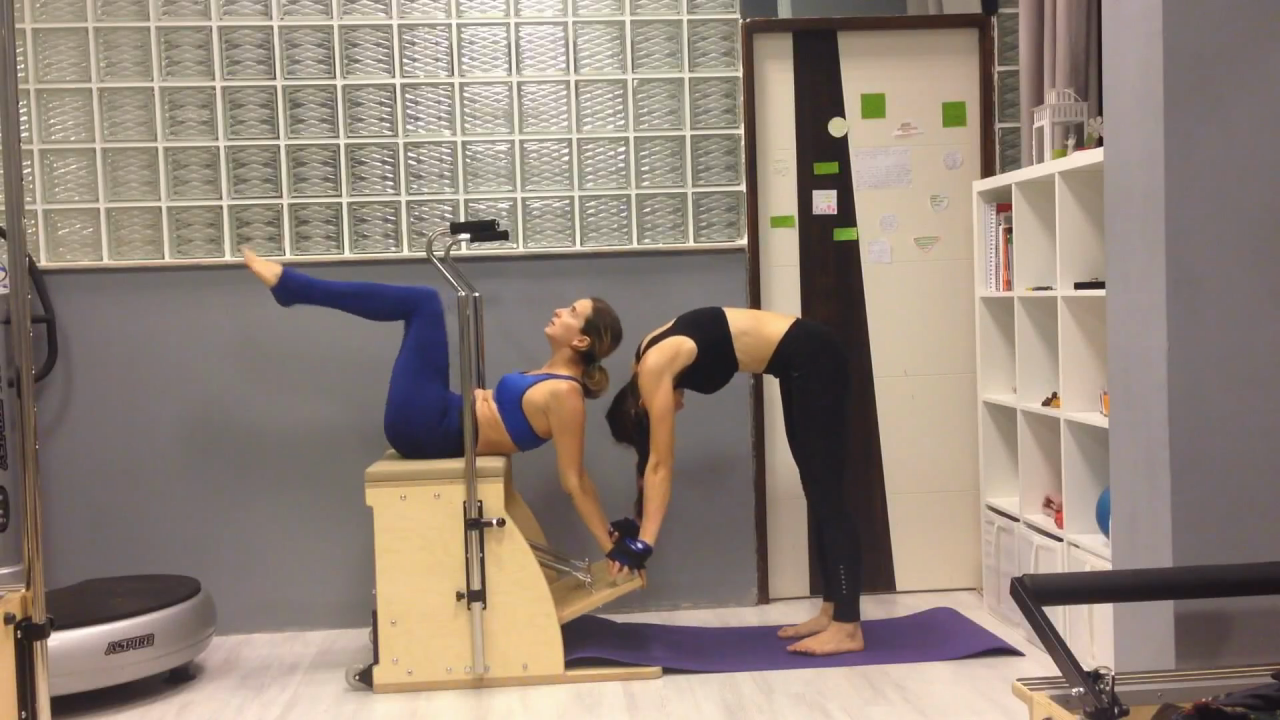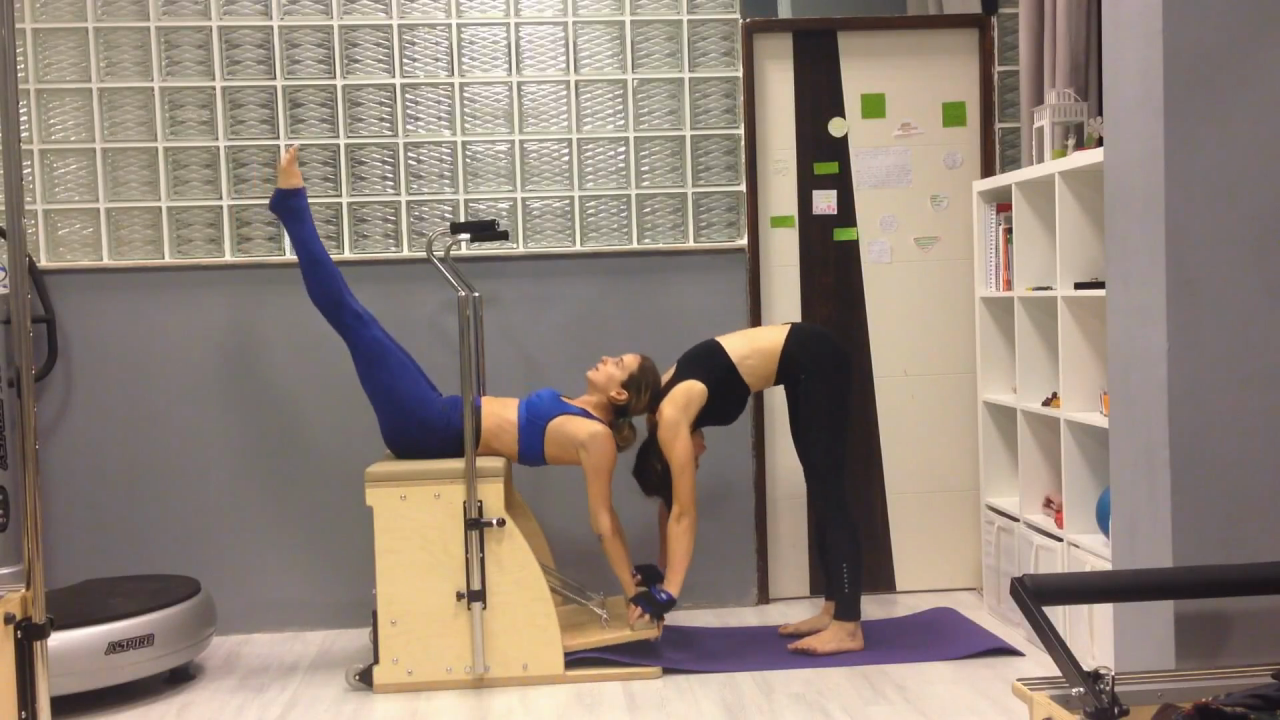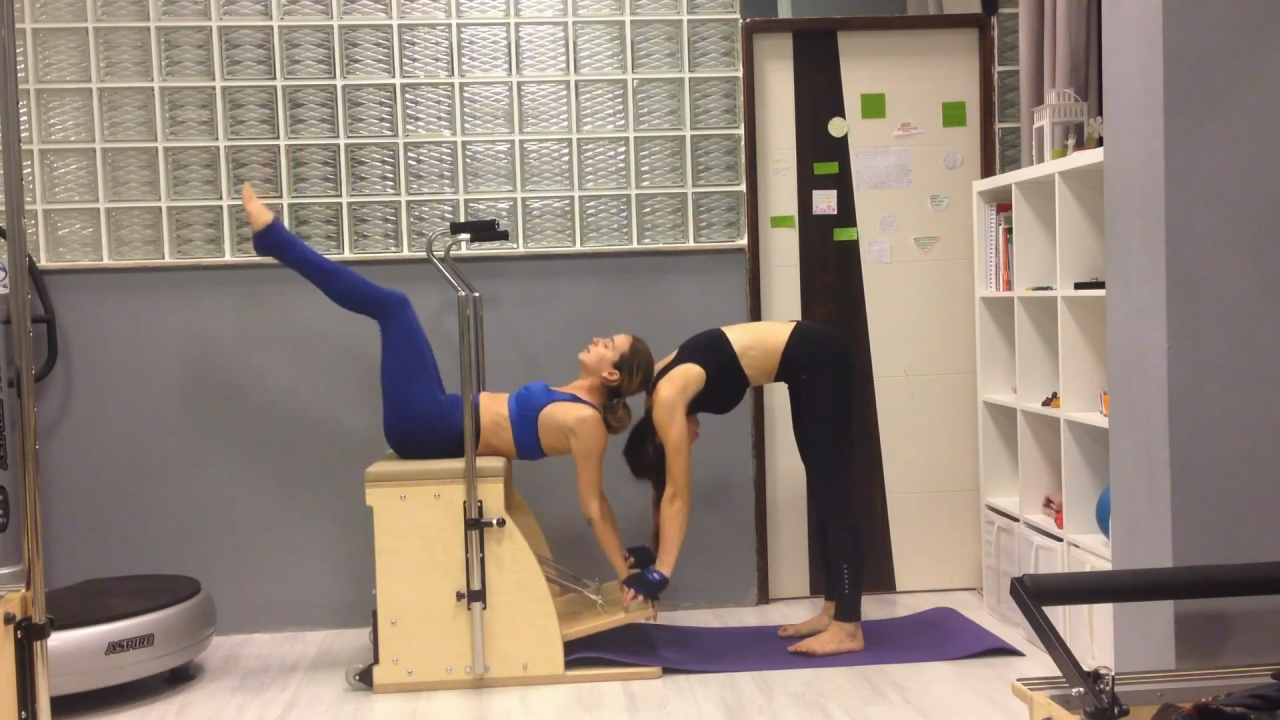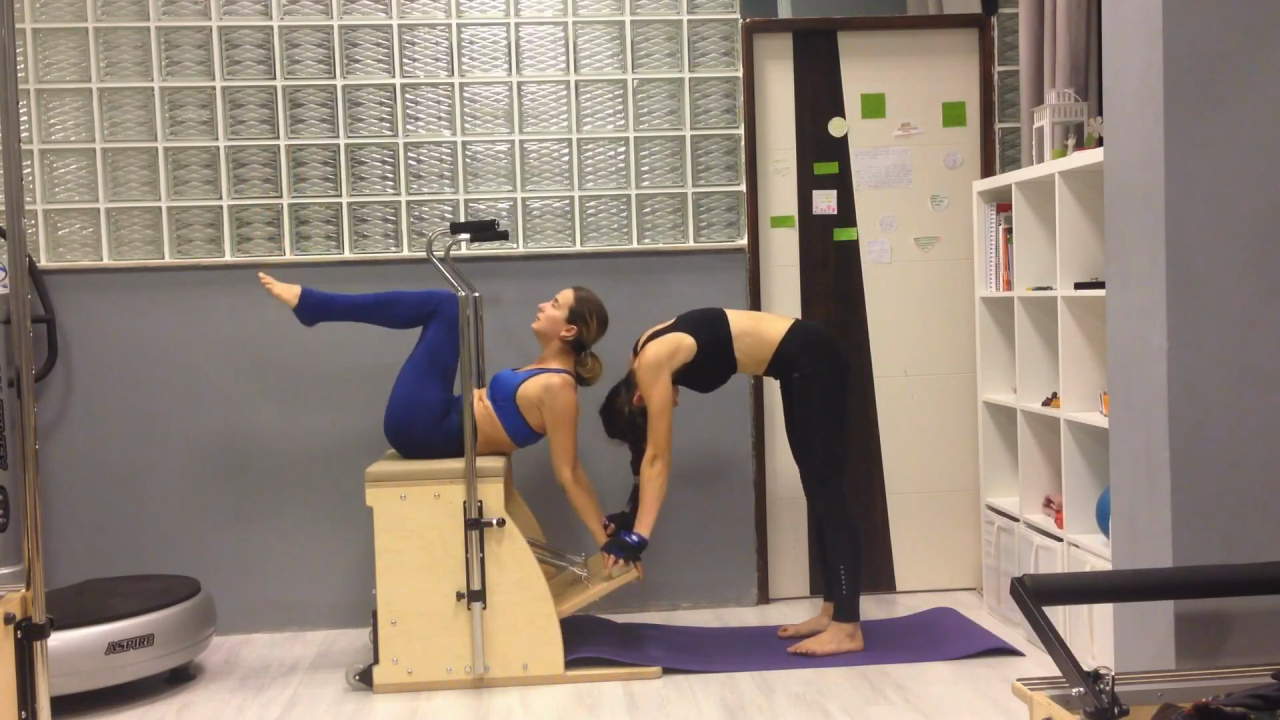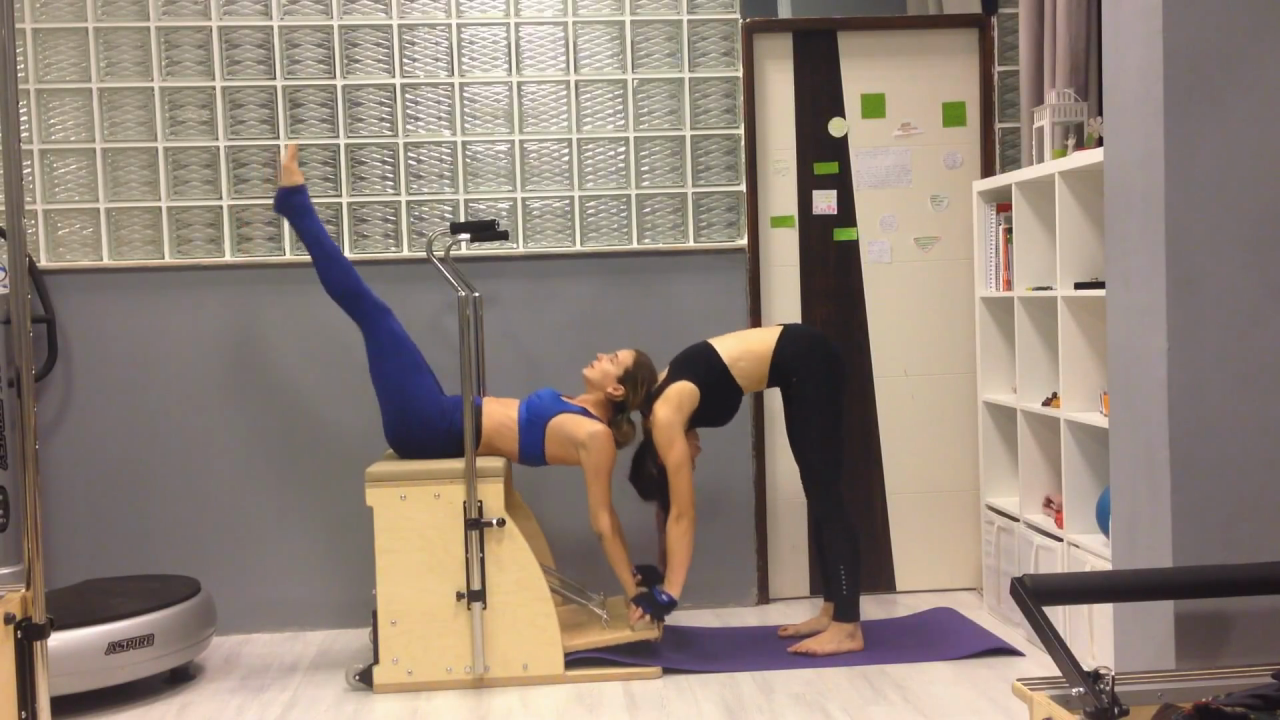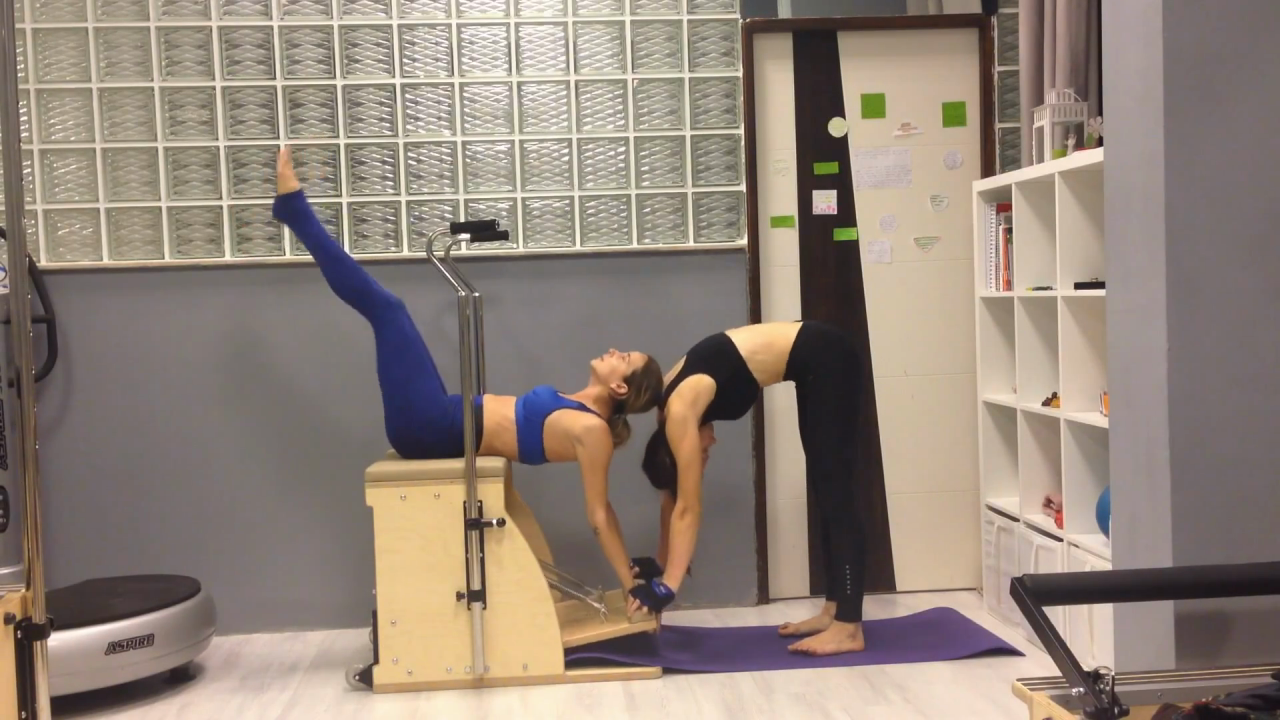
dt=0.7s
person 1, frame 1
left shoulder: (565, 395)
right shoulder: (555, 377)
left elbow: (574, 481)
left wrist: (611, 548)
left hip: (427, 433)
right hip: (437, 426)
left knee: (424, 303)
right knee: (422, 303)
left ankle: (289, 282)
right ankle: (288, 280)
person 1, frame 2
left shoulder: (595, 437)
right shoulder: (582, 413)
left elbow: (604, 523)
left wrist: (635, 593)
left hip: (433, 432)
right hip: (442, 419)
left knee: (355, 322)
right knee: (357, 320)
left ankle: (293, 203)
person 1, frame 3
left shoulder: (586, 421)
right shoulder: (573, 402)
left elbow: (595, 507)
left wrist: (628, 574)
left hip: (426, 430)
right hip: (439, 423)
left knee: (394, 307)
right knee: (393, 309)
left ankle: (274, 235)
right ankle: (274, 236)
person 1, frame 4
left shoulder: (557, 388)
right shoulder: (547, 371)
left elbow: (569, 474)
left wrist: (607, 542)
left hip: (423, 430)
right hip: (433, 427)
left knee: (444, 306)
right knee: (443, 305)
left ankle: (309, 301)
right ankle: (310, 301)
person 1, frame 5
left shoulder: (594, 435)
right shoulder: (580, 415)
left elbow: (603, 522)
left wrist: (634, 592)
left hip: (431, 431)
right hip: (440, 422)
left knee: (374, 313)
right knee: (373, 313)
left ankle: (296, 201)
person 1, frame 6
left shoulder: (592, 430)
right shoulder: (579, 412)
left elbow: (599, 515)
left wrist: (632, 585)
left hip: (430, 430)
right hip: (442, 421)
left knee: (386, 310)
right knee: (388, 309)
left ankle: (296, 208)
person 2, frame 1
left shoulder: (654, 369)
right shoulder: (651, 358)
left elbow: (660, 465)
right elbow: (652, 460)
left wrist: (643, 543)
right wrist: (636, 522)
left hip: (814, 358)
right hip: (801, 361)
left knee: (825, 493)
right knee: (818, 492)
left ankle: (847, 629)
right ankle: (833, 612)
person 2, frame 2
left shoulder: (671, 419)
right shoulder: (664, 410)
left elbow: (683, 514)
right elbow: (672, 506)
left wrist: (668, 593)
right wrist: (662, 571)
left hip: (817, 361)
right hip: (805, 364)
left knee: (827, 493)
right knee: (821, 492)
left ankle: (848, 627)
right ankle: (834, 611)
person 2, frame 3
left shoulder: (667, 398)
right shoulder: (663, 390)
left elbow: (677, 495)
right elbow: (669, 490)
left wrist: (658, 572)
right wrist: (653, 554)
left hip: (820, 361)
right hip: (808, 363)
left knee: (830, 493)
right knee: (822, 492)
left ankle: (848, 628)
right ankle: (833, 612)
person 2, frame 4
left shoulder: (652, 362)
right shoulder: (647, 355)
left elbow: (657, 458)
right elbow: (653, 454)
left wrist: (638, 535)
right wrist: (632, 516)
left hip: (814, 360)
right hip: (802, 364)
left knee: (826, 494)
right knee: (819, 493)
left ankle: (847, 629)
right ankle: (833, 613)
person 2, frame 5
left shoulder: (665, 419)
right shoulder: (659, 414)
left elbow: (681, 515)
right elbow: (671, 507)
left wrist: (668, 593)
right wrist: (662, 575)
left hip: (808, 362)
right hip: (799, 362)
left knee: (824, 495)
right knee: (818, 493)
left ankle: (848, 629)
right ankle: (833, 612)
person 2, frame 6
left shoulder: (680, 413)
right shoulder: (672, 406)
left elbow: (687, 510)
right elbow: (673, 499)
left wrist: (666, 586)
right wrist: (661, 568)
left hip: (828, 360)
right hip: (815, 362)
left knee: (835, 494)
right knee: (824, 490)
left ankle: (849, 628)
right ankle: (835, 611)
